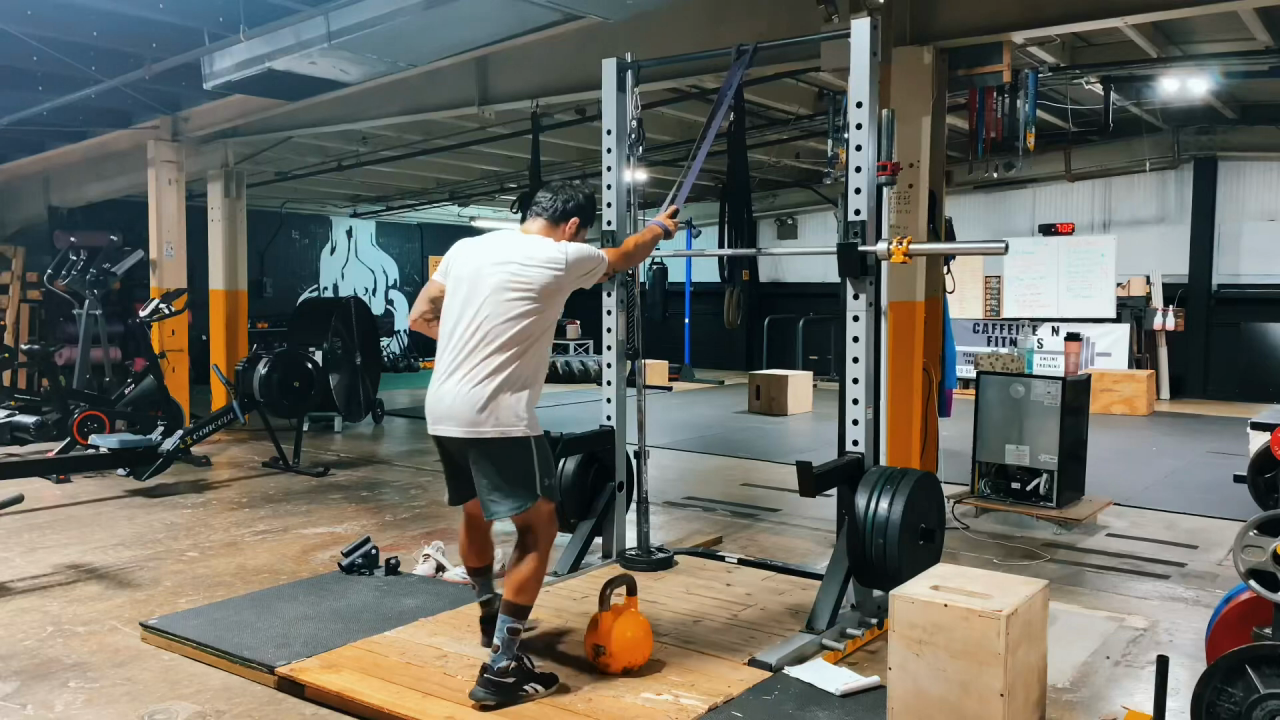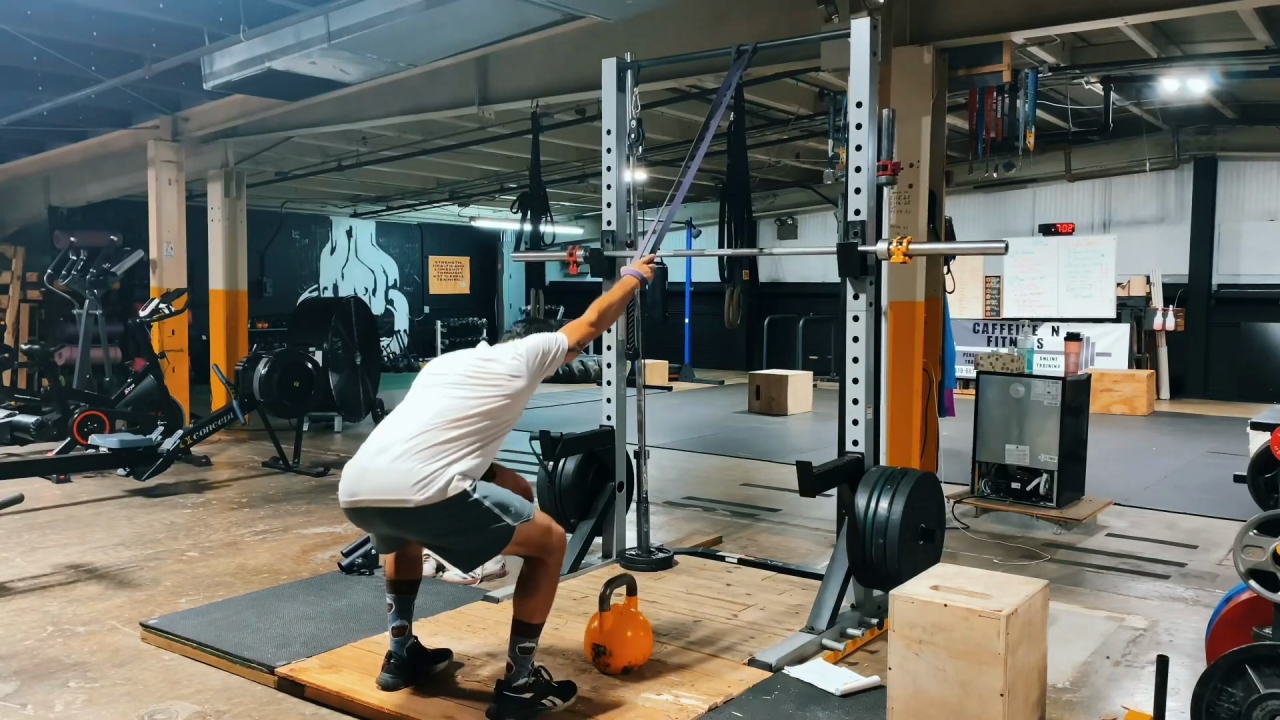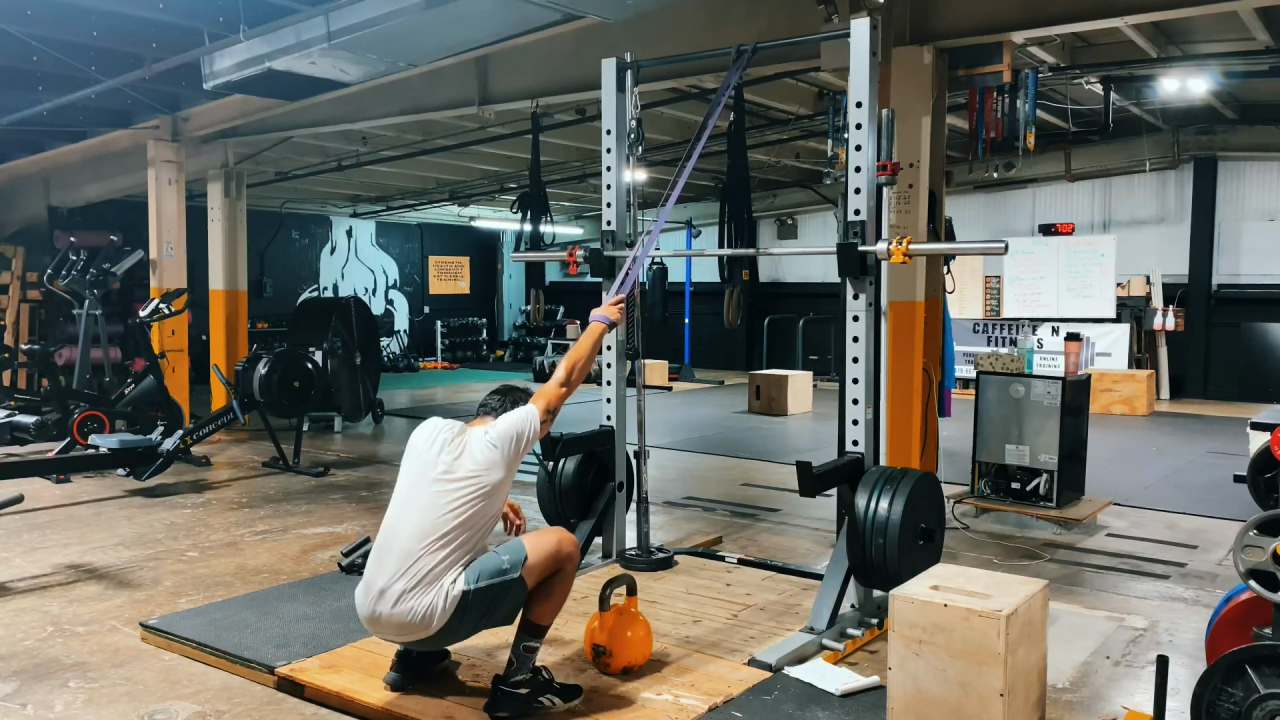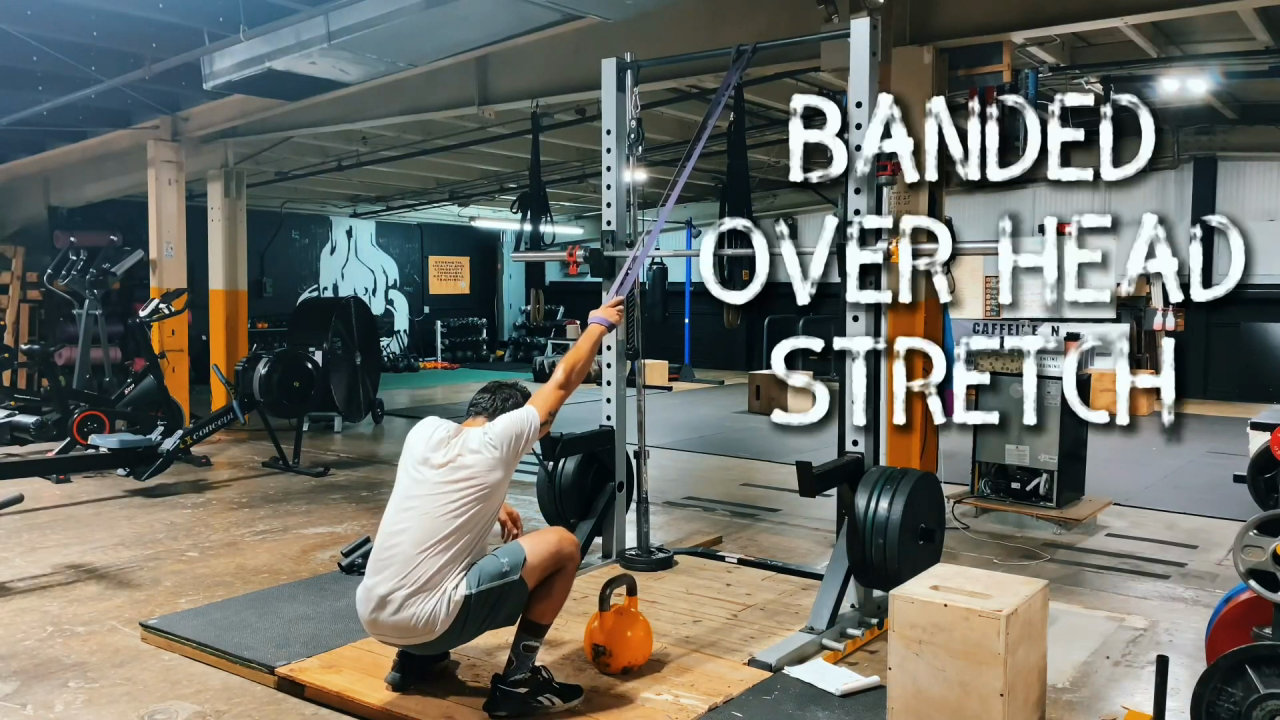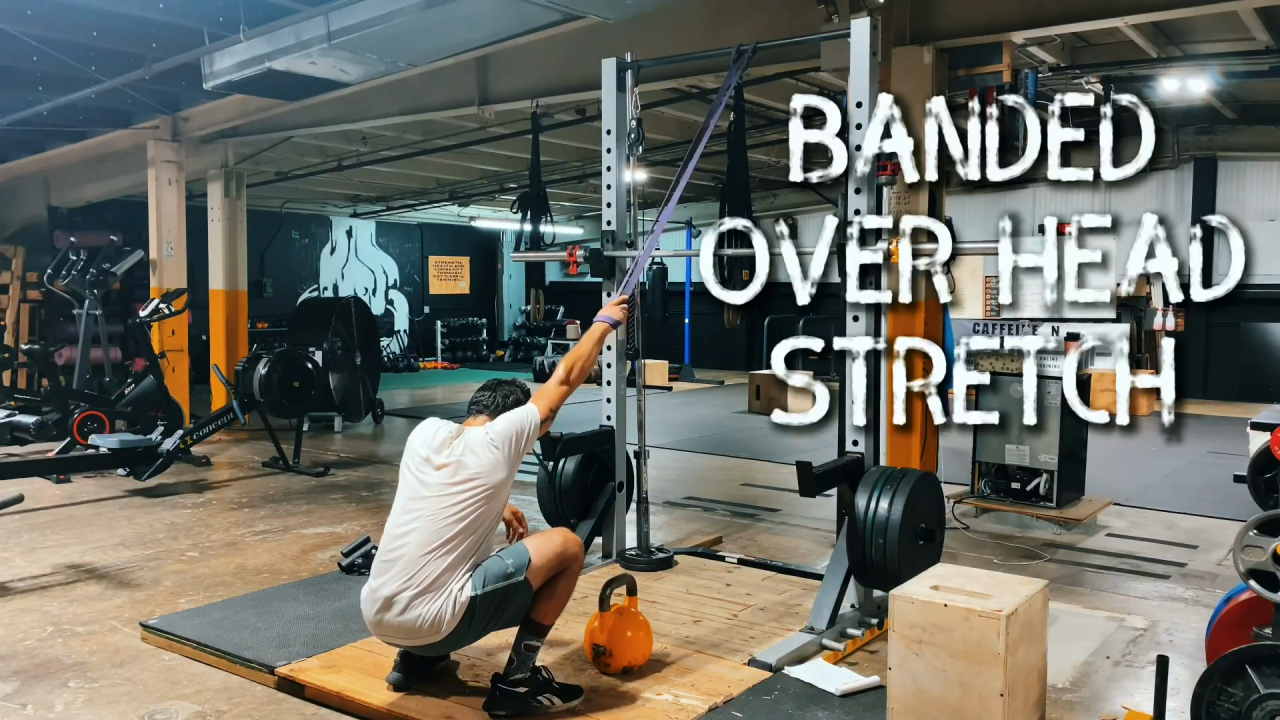
dt=1s
person 1, frame 1
left shoulder: (464, 248)
right shoulder: (560, 259)
left elbow: (419, 317)
right elbow: (624, 255)
right wrist: (660, 227)
left hip: (442, 407)
right hip: (495, 416)
left knee: (477, 512)
right knee: (538, 527)
left ankle: (494, 617)
right ankle: (501, 669)
person 1, frame 2
left shoulder: (446, 362)
right shoulder: (523, 356)
right elbow: (591, 322)
left wrist: (497, 474)
right wrist: (633, 277)
left hip: (355, 492)
right hip: (415, 493)
left knee: (405, 534)
right knee: (549, 541)
left ankle: (402, 655)
person 1, frame 3
left shoulder: (429, 430)
right shoulder: (500, 441)
right elbow: (561, 382)
right wrist: (601, 323)
left hip: (371, 611)
right hip: (425, 618)
right knee: (563, 545)
left ankle: (411, 657)
right ankle: (517, 684)
person 1, frame 4
left shoulder: (425, 431)
right shoulder: (497, 441)
right elbow: (562, 381)
right wrist: (599, 324)
left hip: (372, 616)
right hip: (426, 622)
right knee: (563, 545)
left ankle: (412, 660)
right ankle: (516, 684)
person 1, frame 5
left shoulder: (426, 432)
right shoulder: (498, 439)
right elbow: (565, 379)
right wrist: (604, 322)
left hip: (376, 617)
right hip: (431, 623)
right knee: (566, 545)
left ankle: (413, 660)
right ankle: (516, 683)
